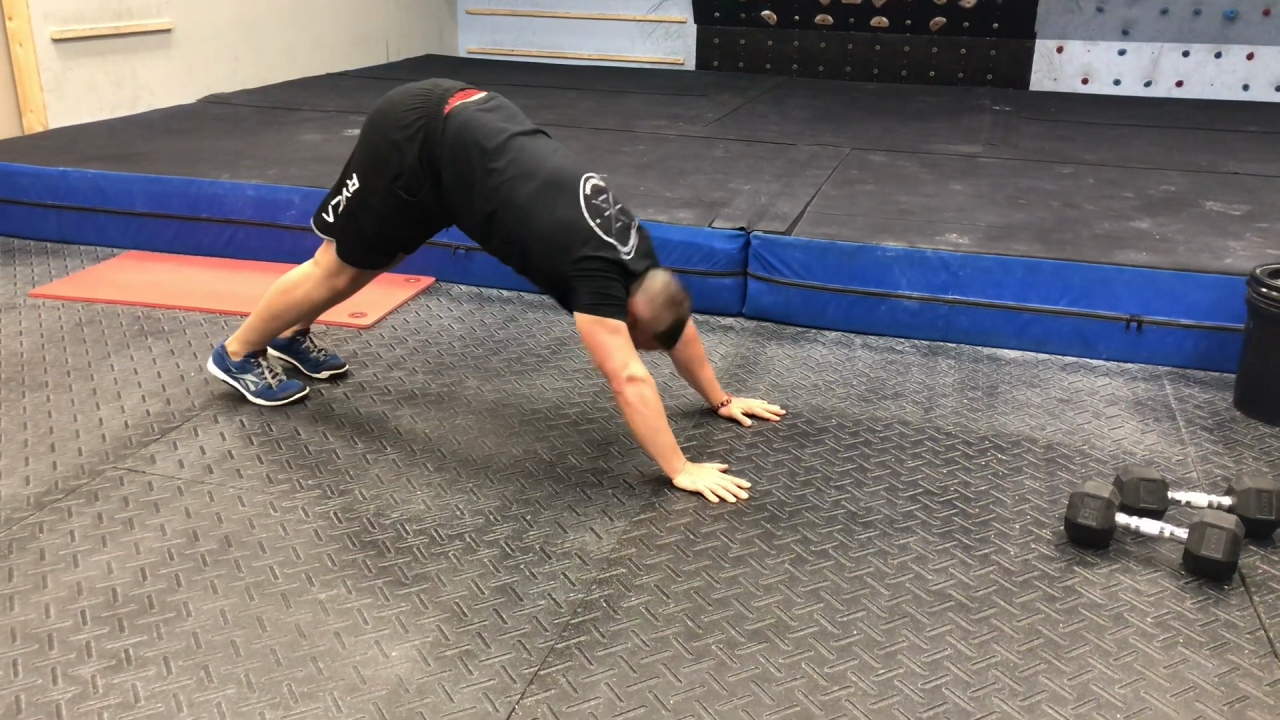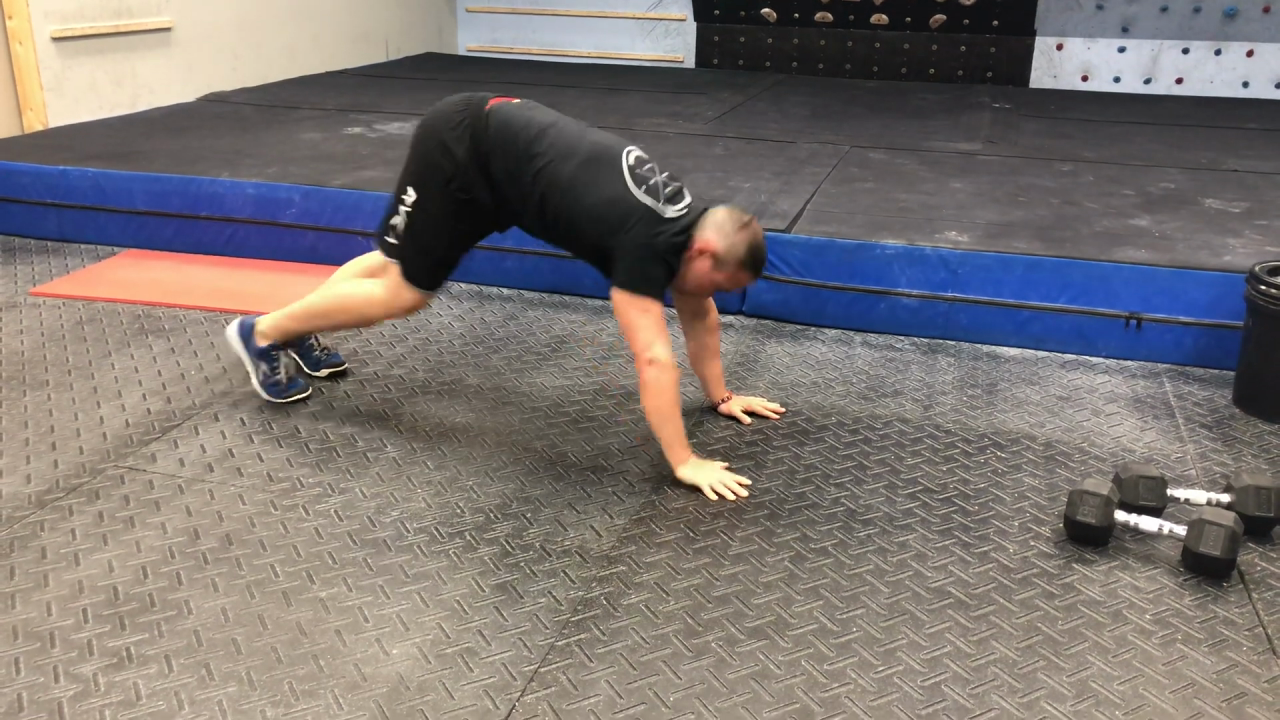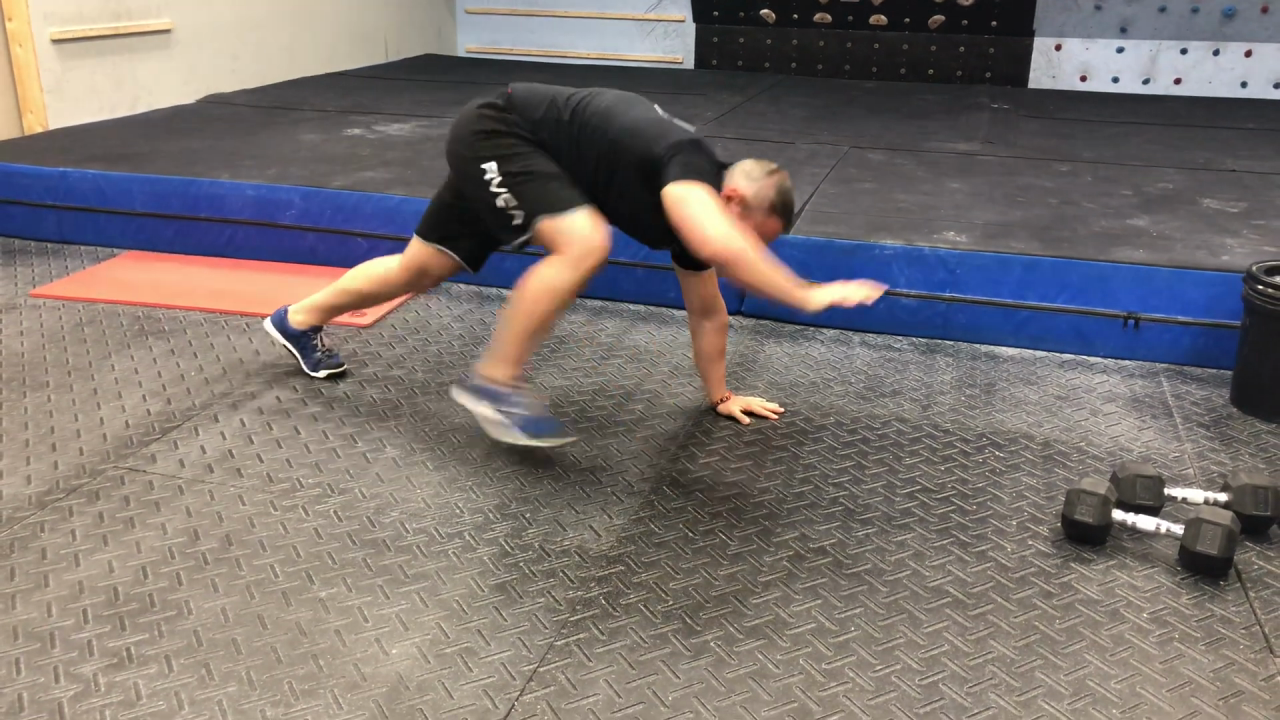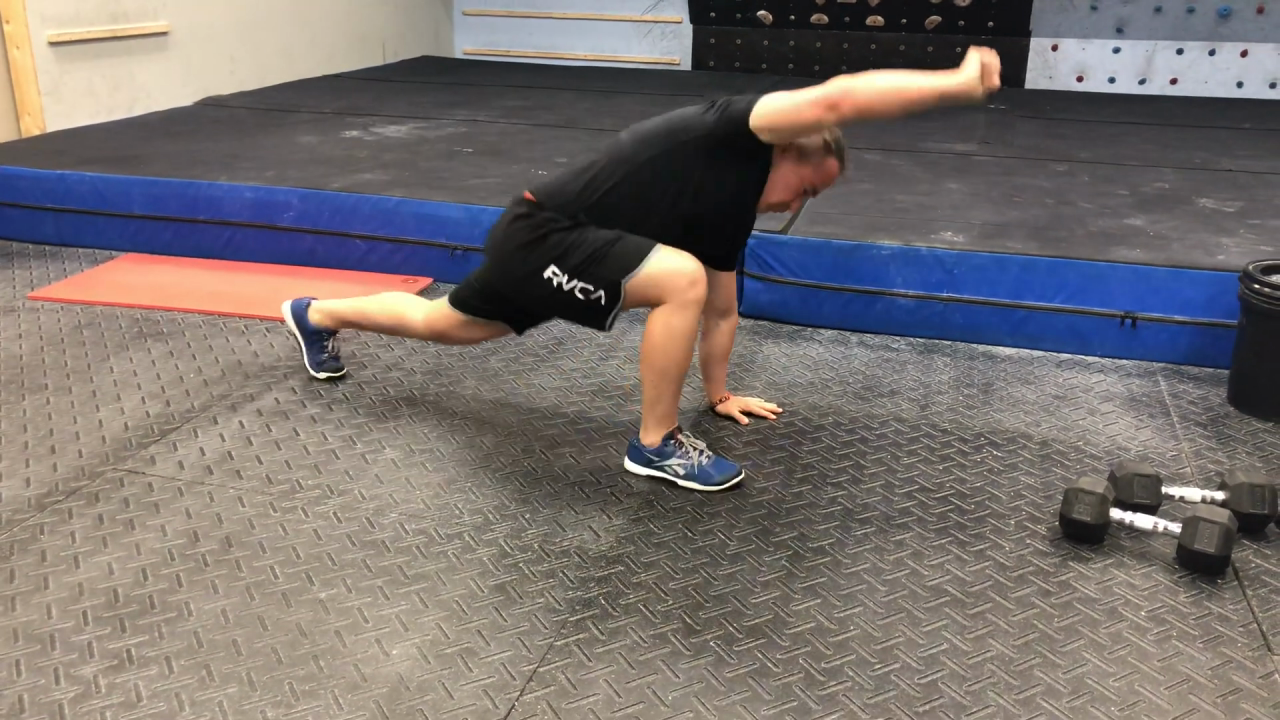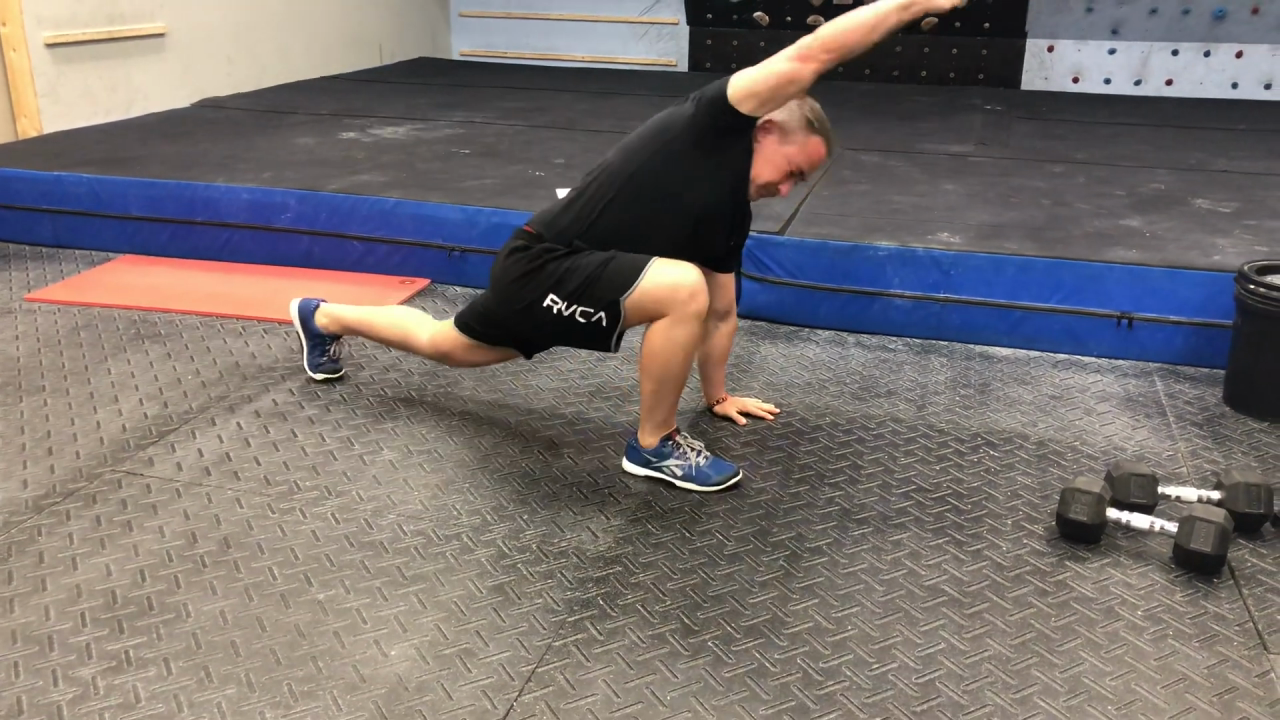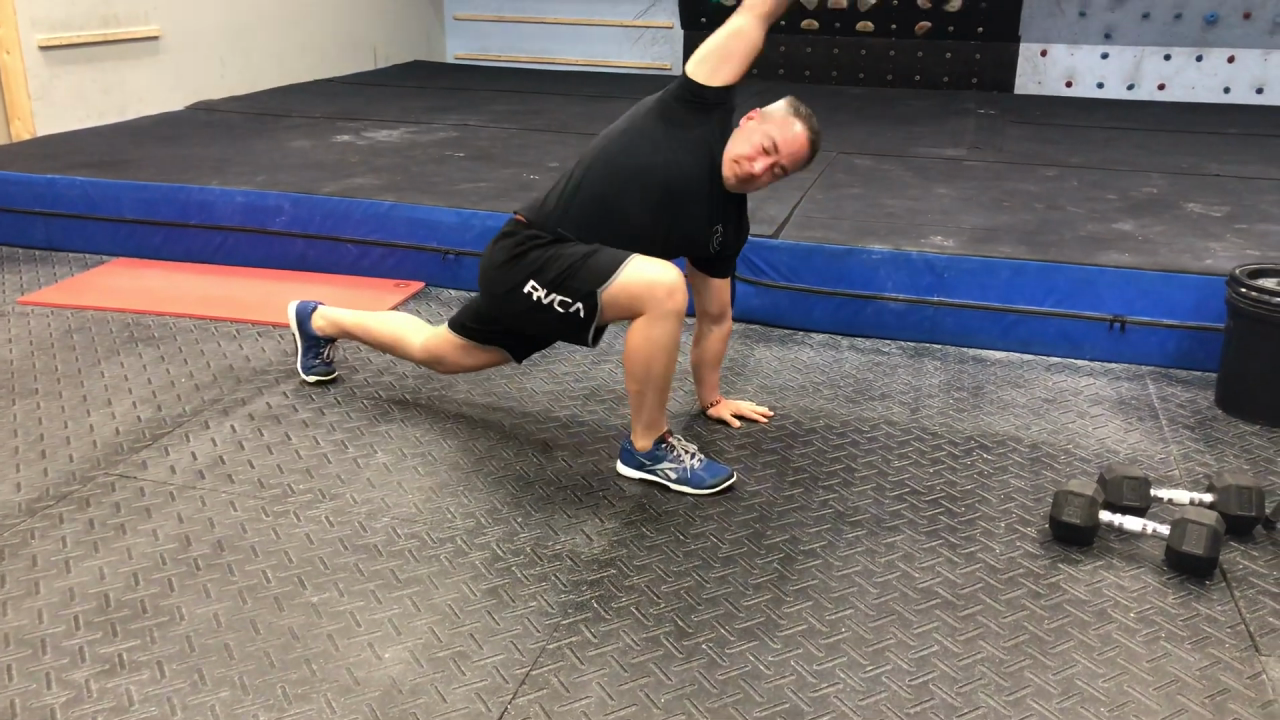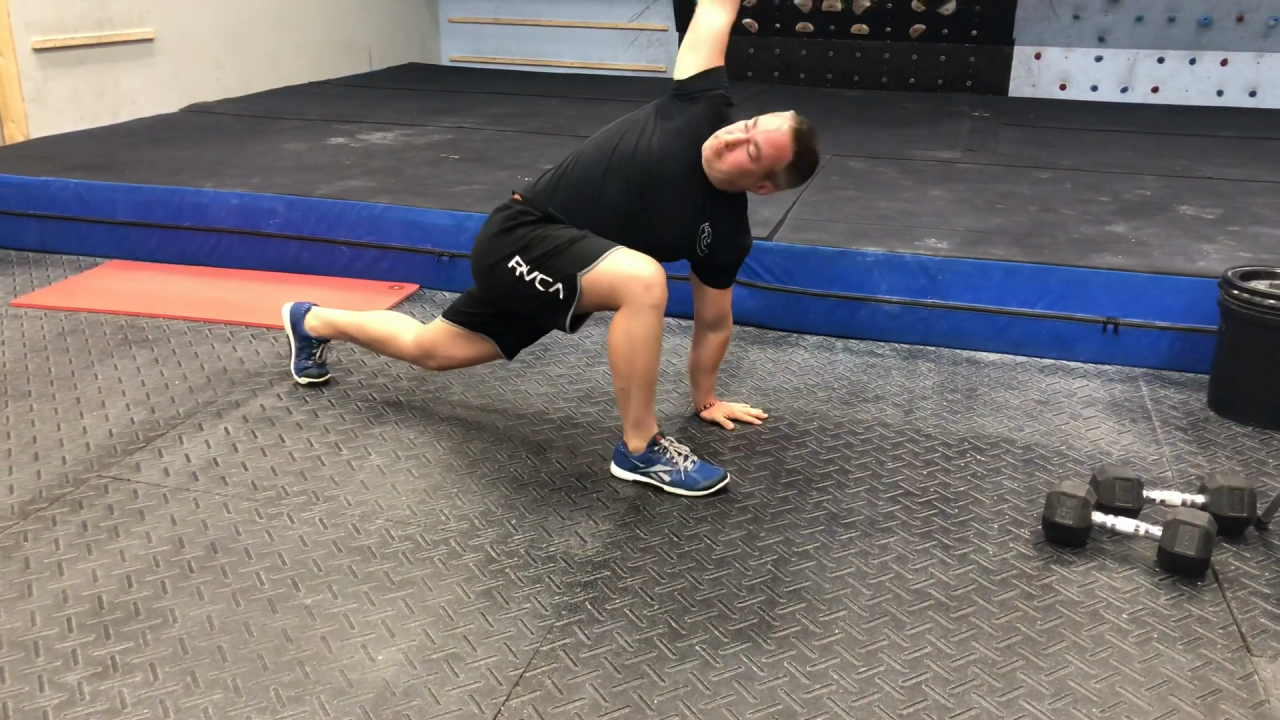
dt=0.3s
person 1, frame 1
left shoulder: (629, 250)
right shoulder: (596, 267)
left elbow: (678, 325)
right elbow: (628, 378)
left wrist: (720, 398)
right wrist: (681, 470)
left hip: (462, 118)
right hip: (417, 138)
left knee: (376, 257)
right knee: (342, 265)
left ankle: (292, 334)
right ankle: (237, 353)
person 1, frame 2
left shoulder: (689, 223)
right shoulder: (647, 238)
left elbow: (699, 314)
right elbow: (653, 357)
left wrist: (721, 395)
right wrist: (685, 462)
left hip: (495, 131)
right hip: (462, 146)
left knee: (399, 263)
right knee: (407, 290)
left ankle: (300, 332)
right ankle: (263, 333)
person 1, frame 3
left shoulder: (679, 209)
right shoulder: (695, 189)
left elbow: (707, 308)
right elbow: (714, 243)
left wrist: (718, 393)
right wrist: (807, 294)
left hip: (514, 156)
right hip: (497, 131)
left knee: (425, 265)
right knee: (583, 244)
left ankle: (301, 323)
right ankle: (494, 379)
person 1, frame 4
left shoulder: (732, 210)
right shoulder: (733, 136)
left elbow: (721, 311)
right elbow: (832, 100)
left wrist: (720, 394)
right wrist: (956, 83)
left hip: (542, 245)
right hip: (539, 236)
left knee: (445, 323)
right knee: (681, 279)
left ankle: (316, 316)
right ankle: (655, 443)
person 1, frame 5
left shoulder: (734, 213)
right shoulder: (712, 126)
left elbow: (727, 312)
right elbow: (811, 55)
left wrist: (717, 391)
left hip: (558, 274)
right hip: (542, 267)
left knee: (448, 344)
right knee: (682, 291)
left ankle: (322, 318)
right ankle: (652, 447)
person 1, frame 6
left shoulder: (727, 221)
right shoulder: (694, 114)
left elbow: (714, 314)
left wrist: (711, 396)
left hip: (546, 277)
right hip: (526, 259)
left knee: (438, 352)
right knee: (662, 287)
left ankle: (318, 320)
right ankle: (646, 447)
person 1, frame 7
left shoulder: (727, 232)
right shoulder: (705, 107)
left elbow: (713, 322)
left wrist: (705, 398)
left hip: (547, 270)
right hip: (517, 236)
left knee: (430, 350)
right knee: (643, 281)
left ankle: (312, 322)
right ankle: (640, 450)
